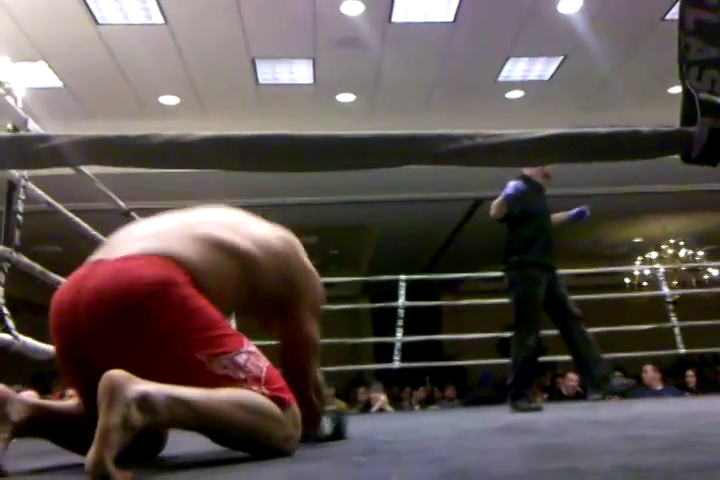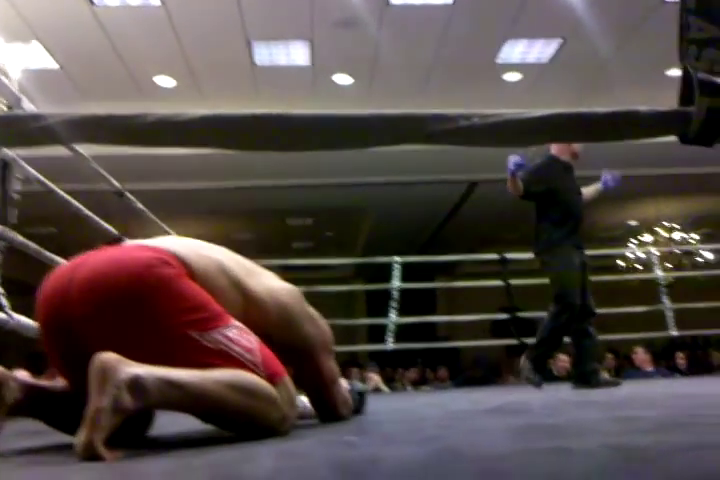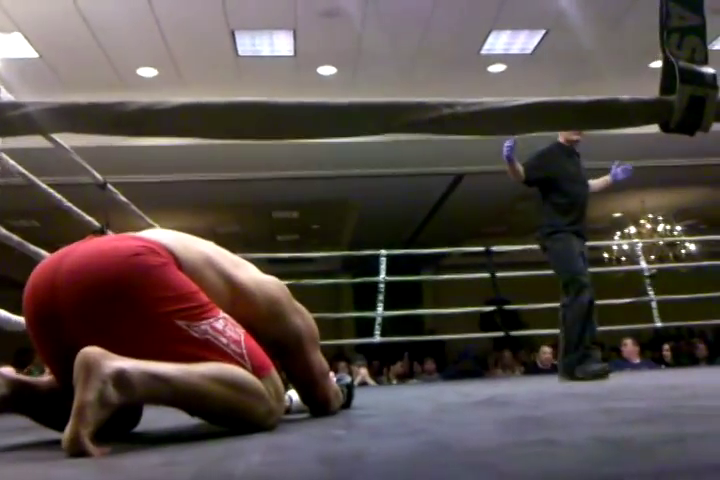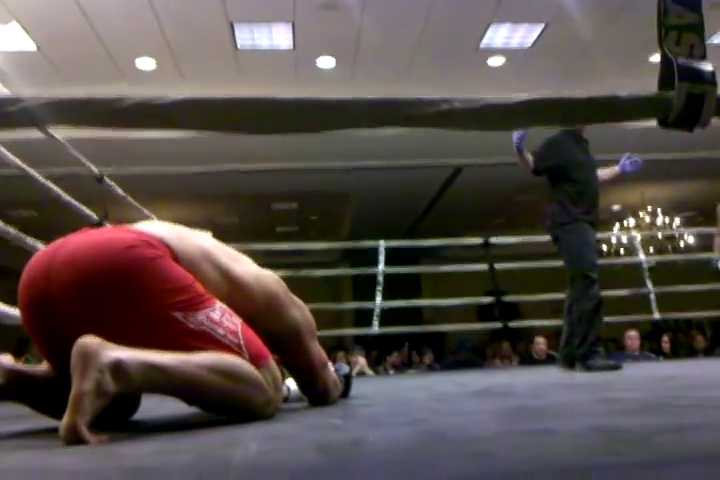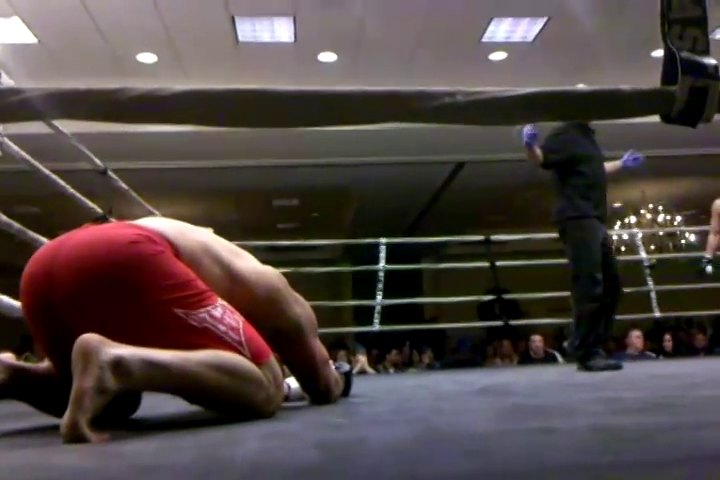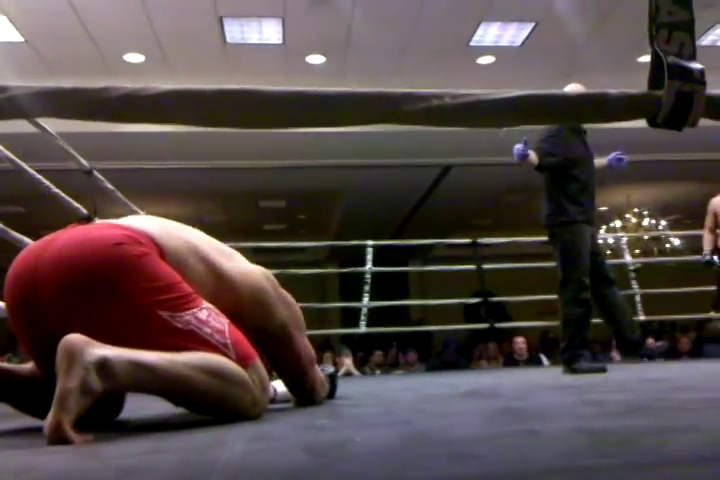
dt=0.3s
person 1, frame 1
right shoulder: (293, 263)
right elbow: (304, 378)
right wrist: (314, 427)
left knee: (139, 433)
right knee: (282, 424)
right ankle: (140, 398)
person 1, frame 2
right shoulder: (299, 318)
right elbow: (334, 409)
right wrist: (348, 398)
right hip: (138, 281)
left knee: (124, 415)
right knee: (279, 406)
right ankle: (132, 381)
person 1, frame 3
right shoulder: (281, 307)
right elbow: (323, 401)
right wrist: (337, 391)
right hip: (126, 273)
left knee: (113, 412)
right knee: (264, 402)
right ankle: (115, 376)
person 1, frame 4
right shoulder: (277, 301)
right elbow: (323, 392)
left wrist: (280, 385)
right wrist: (336, 382)
left knee: (111, 402)
right knee: (263, 392)
left ankle: (8, 376)
right ankle: (112, 364)
person 1, frame 5
right shoulder: (280, 298)
right elbow: (324, 390)
left wrist: (281, 385)
right wrist: (336, 379)
right hip: (123, 261)
left knee: (114, 398)
right knee: (264, 389)
right ankle: (114, 362)
person 1, frame 6
right shoulder: (265, 295)
right elbow: (310, 391)
left wrist: (272, 389)
right wrist: (323, 383)
right hip: (108, 262)
left knee: (98, 402)
right knee: (249, 394)
right ankle: (98, 363)
person 2, frame 1
left shoulder: (536, 191)
right shoulder: (521, 189)
right elbow: (496, 213)
left wrist: (569, 216)
right wrist: (505, 196)
left hip: (544, 270)
right hip: (525, 270)
left knee: (572, 321)
right knee: (527, 333)
left ankle: (600, 381)
right ankle: (518, 395)
person 2, frame 2
left shoulder: (565, 171)
right shoulder: (545, 169)
right elbow: (517, 190)
left wrist: (601, 186)
right wrist: (513, 174)
left hip: (573, 248)
right hip: (555, 248)
left knee: (584, 311)
right knee: (568, 305)
left ankle: (587, 373)
right ankle: (533, 360)
person 2, frame 3
left shoulder: (574, 158)
right shoulder: (549, 155)
right elbow: (520, 176)
left wrist: (611, 178)
right wrist: (510, 160)
left hip: (575, 235)
right hip: (557, 234)
left knee: (575, 294)
right knee: (580, 289)
left ankle: (570, 363)
right ankle: (582, 359)
person 2, frame 4
left shoulder: (582, 145)
right shoulder: (558, 142)
right elbow: (530, 165)
left wrist: (619, 169)
right wrist: (520, 149)
left hip: (584, 223)
right hip: (569, 224)
left knee: (580, 288)
right knee: (586, 284)
left ankle: (570, 353)
right ankle: (588, 354)
person 2, frame 5
left shoulder: (587, 136)
right shoulder: (564, 134)
right elbow: (541, 157)
left wrist: (621, 163)
right wrist: (530, 145)
left hip: (594, 219)
right hip: (577, 219)
left knee: (611, 284)
right knee: (589, 286)
left ankle: (579, 342)
right ankle: (588, 353)
person 2, frame 6
left shoulder: (577, 136)
right shoulder: (556, 135)
right elbow: (537, 157)
left wrist: (606, 162)
right wrist: (524, 155)
left hip: (583, 222)
right hip: (567, 223)
left knee: (603, 283)
right knee: (577, 291)
left ankle: (630, 344)
right ankle: (574, 357)
